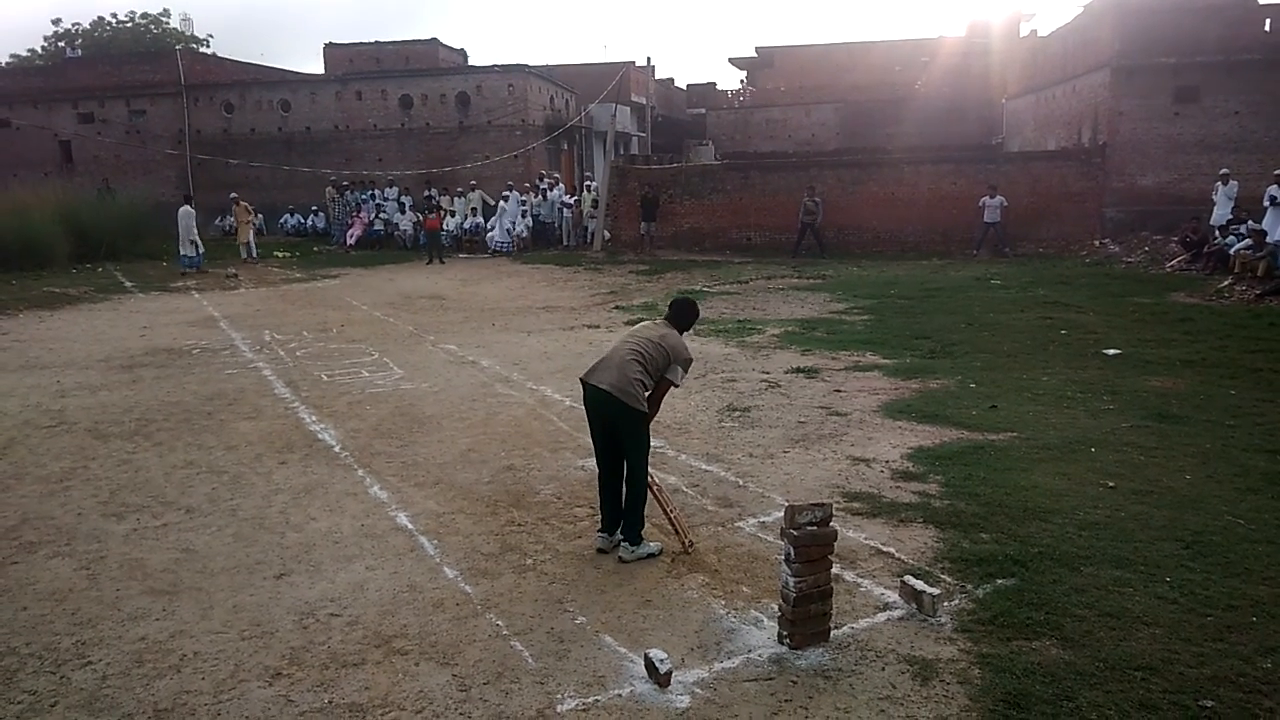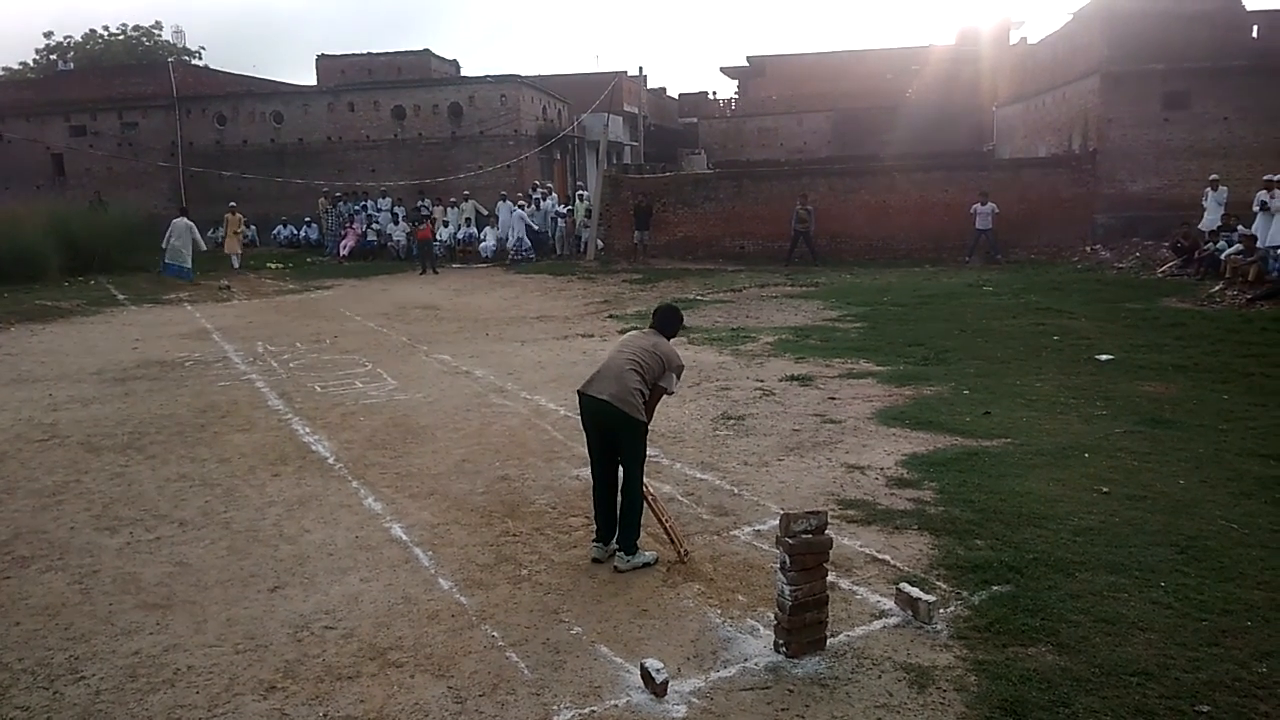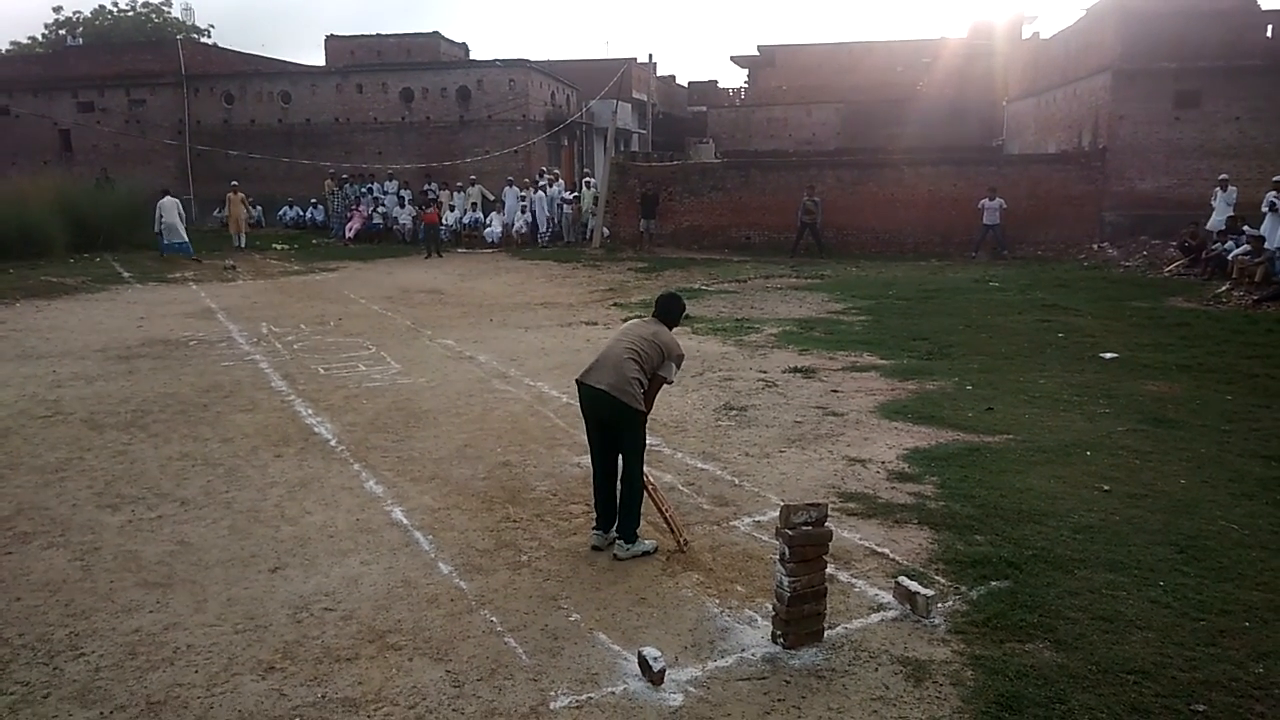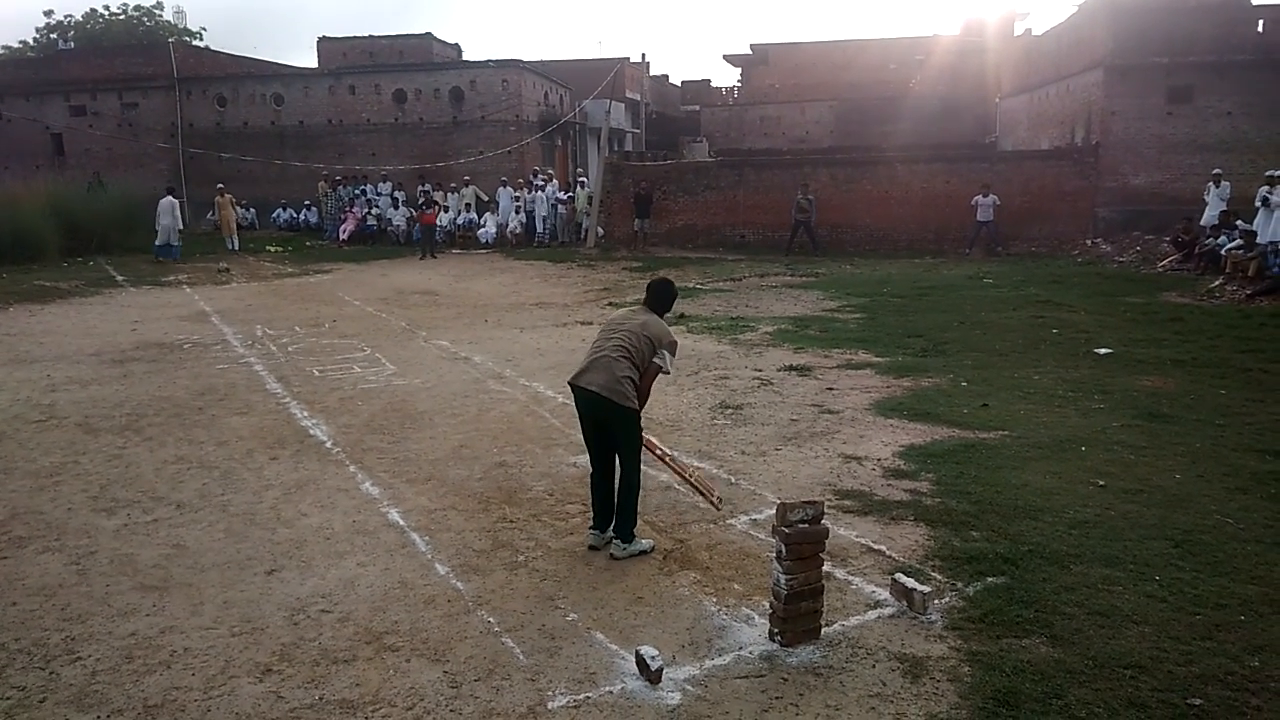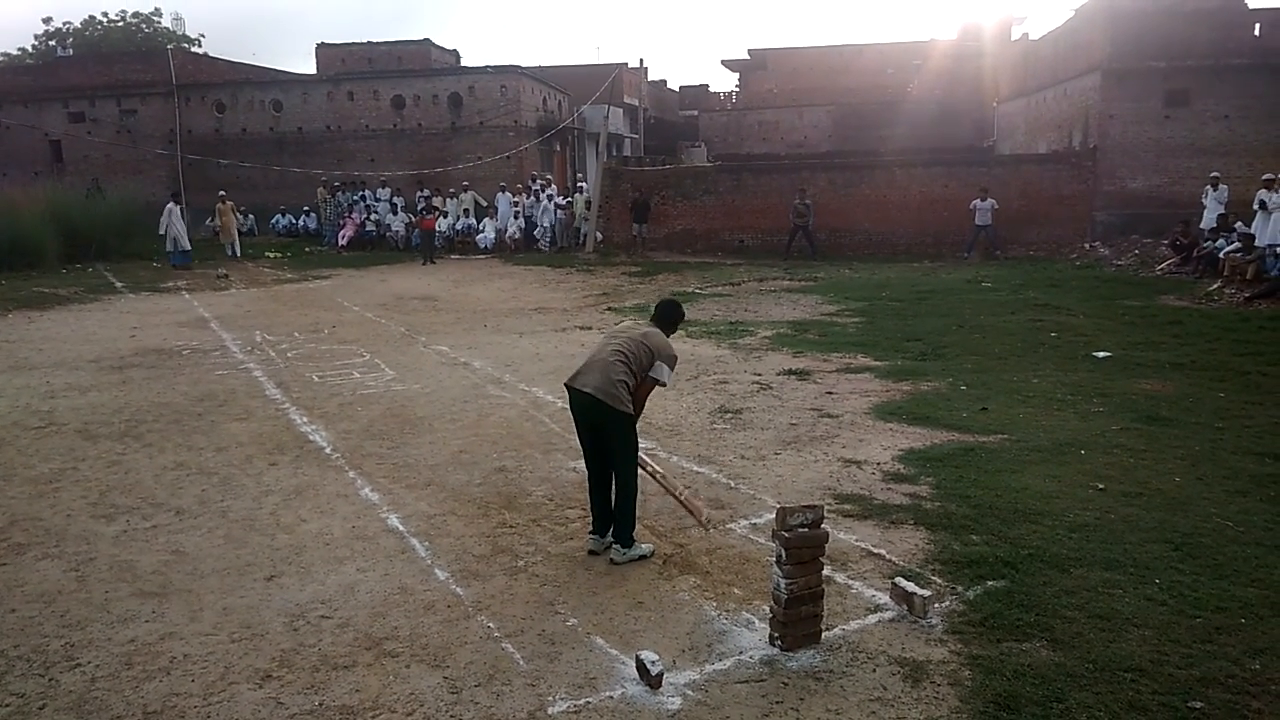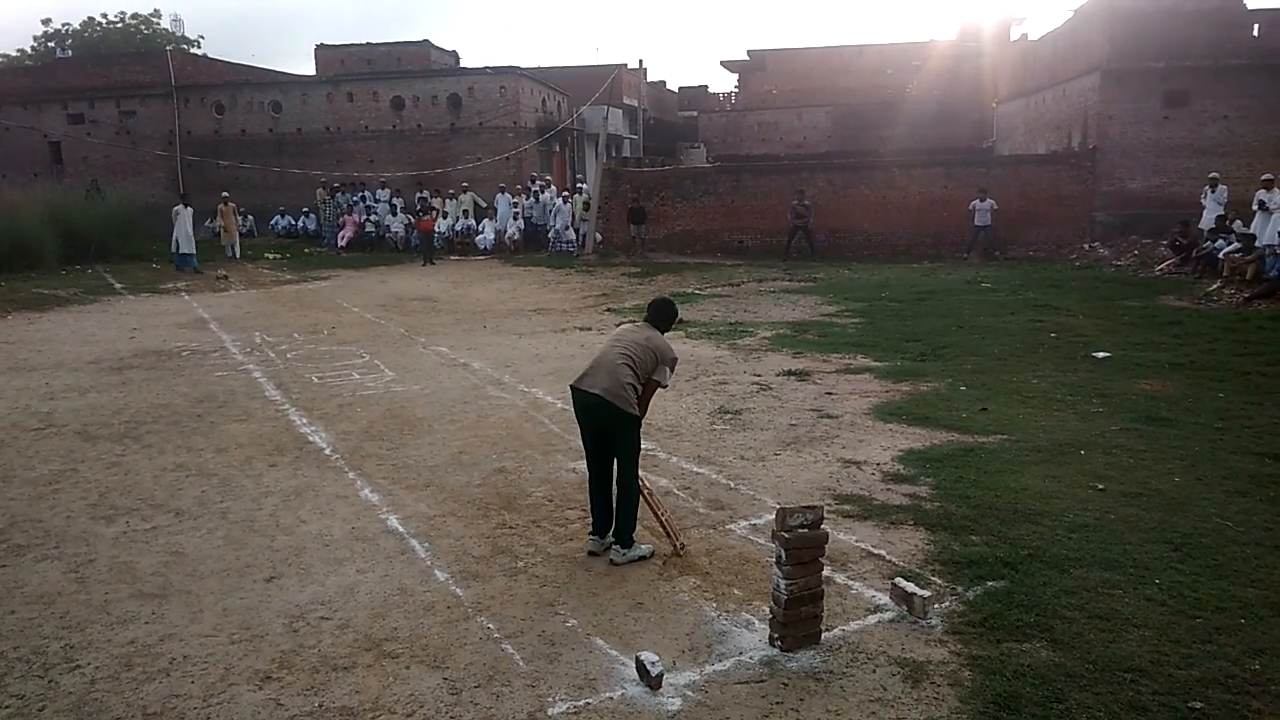
dt=0.5s
person 1, frame 1
left shoulder: (643, 326)
right shoulder: (682, 353)
right elbow: (656, 398)
left wrist: (637, 423)
right wrist: (641, 426)
left hip: (593, 387)
right hip: (625, 399)
left knee: (608, 468)
right knee: (636, 473)
left ankle: (607, 533)
right ankle: (631, 543)
person 1, frame 2
left shoulder: (630, 337)
right shoulder: (673, 359)
right elbow: (650, 404)
right wrist: (638, 434)
left hip: (590, 398)
right hip: (624, 408)
left knee: (602, 477)
right knee: (632, 482)
left ankle: (602, 543)
right ankle: (627, 553)
person 1, frame 3
left shoulder: (631, 325)
right shoulder: (673, 348)
right elbow: (649, 394)
right wrist: (638, 421)
left hip: (588, 386)
right hip: (622, 396)
left knee: (602, 465)
right knee: (632, 471)
left ankle: (602, 531)
right ankle: (627, 541)
person 1, frame 4
left shoulder: (618, 316)
right shoulder: (665, 337)
right elbow: (644, 385)
right wrist: (633, 418)
left hip: (582, 387)
right hip: (616, 396)
left knee: (600, 466)
right knee: (630, 470)
left ankle: (598, 530)
right ankle: (623, 541)
person 1, frame 5
left shoulder: (624, 326)
right shoulder: (666, 351)
right elbow: (639, 396)
left wrist: (624, 424)
right wrist: (628, 427)
left hip: (578, 390)
right hip: (609, 399)
left knee: (597, 470)
right knee: (626, 476)
left ankle: (598, 535)
right ankle: (623, 545)
person 1, frame 6
left shoulder: (623, 329)
right shoulder: (666, 352)
right elbow: (644, 398)
left wrist: (627, 426)
right wrist: (631, 428)
left hip: (582, 392)
right hip: (616, 402)
left knee: (598, 471)
right knee: (627, 477)
left ankle: (598, 536)
right ankle: (623, 546)
